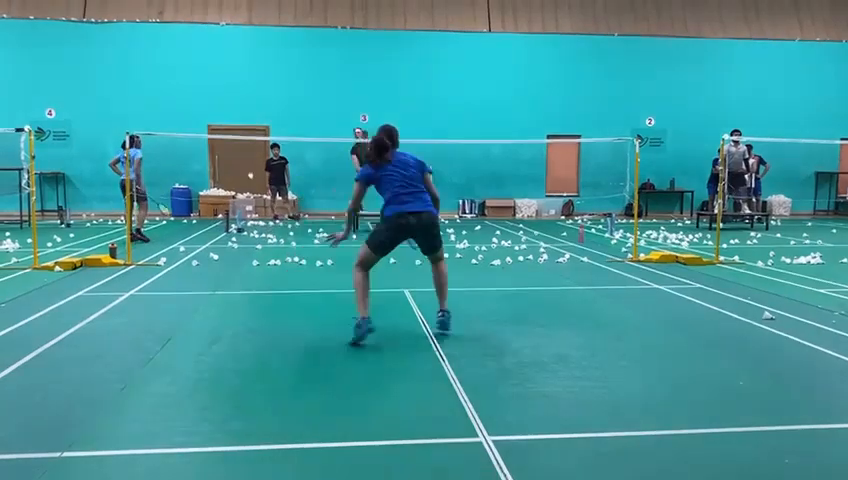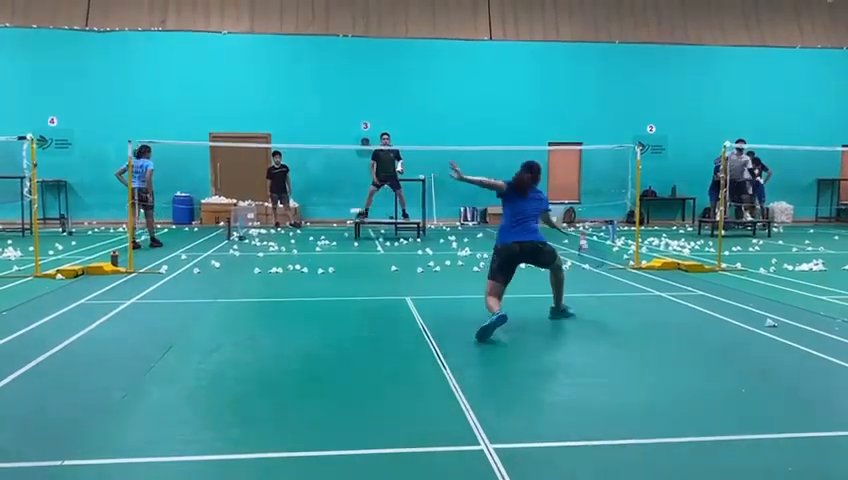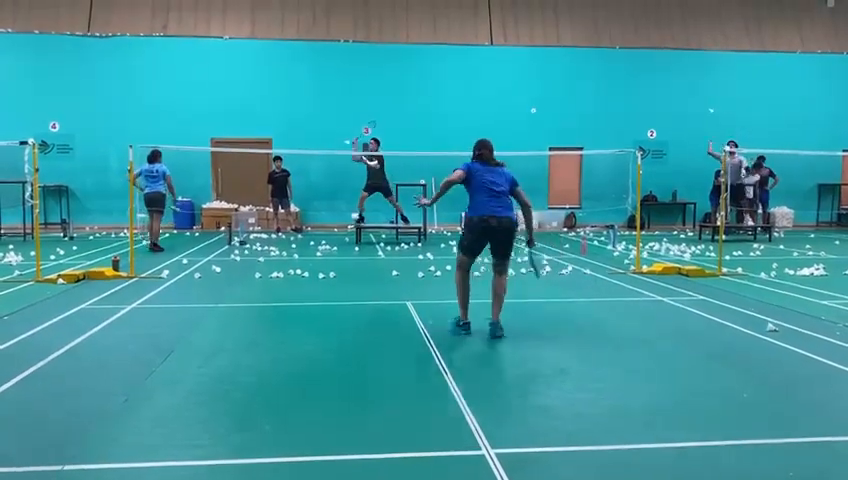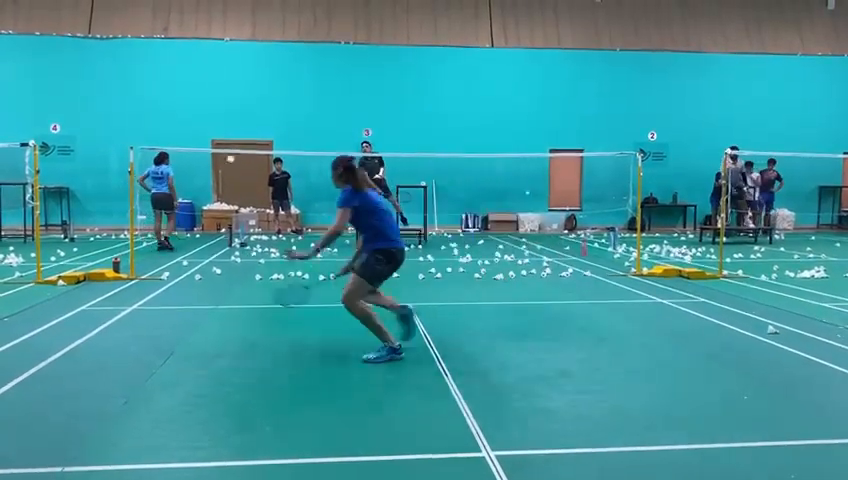
dt=0.5s
person 1, frame 1
left shoulder: (371, 166)
right shoulder: (414, 160)
left elbow: (355, 203)
right elbow: (434, 195)
left wrist: (347, 231)
left hip: (393, 220)
right hip: (425, 218)
left knee: (361, 266)
right knee: (438, 260)
left ankle: (363, 319)
right ankle: (443, 312)
person 1, frame 2
left shoulder: (511, 188)
right shoulder: (541, 197)
left elbow: (491, 183)
right elbow: (548, 221)
left wrist: (463, 177)
right wrist: (558, 226)
left hip: (506, 248)
right hip: (534, 244)
left knee: (491, 297)
right knee: (557, 265)
left ankle: (498, 314)
right ankle: (558, 309)
person 1, frame 3
left shoulder: (469, 168)
right shoulder: (506, 174)
left elbow: (451, 180)
right elbow: (526, 205)
left wrist: (431, 201)
right wrist: (529, 234)
left hip: (478, 221)
right hip: (506, 222)
left knee: (462, 269)
right knee: (500, 272)
left ankle: (463, 321)
right ankle: (496, 322)
person 1, frame 4
left shoulder: (349, 193)
right shoulder: (365, 192)
left elbow: (337, 229)
left wrist: (312, 252)
right wrist: (353, 262)
left hip: (387, 251)
right hip: (387, 249)
left knee: (350, 300)
right knee: (356, 296)
left ankle: (392, 346)
right ankle: (401, 311)
